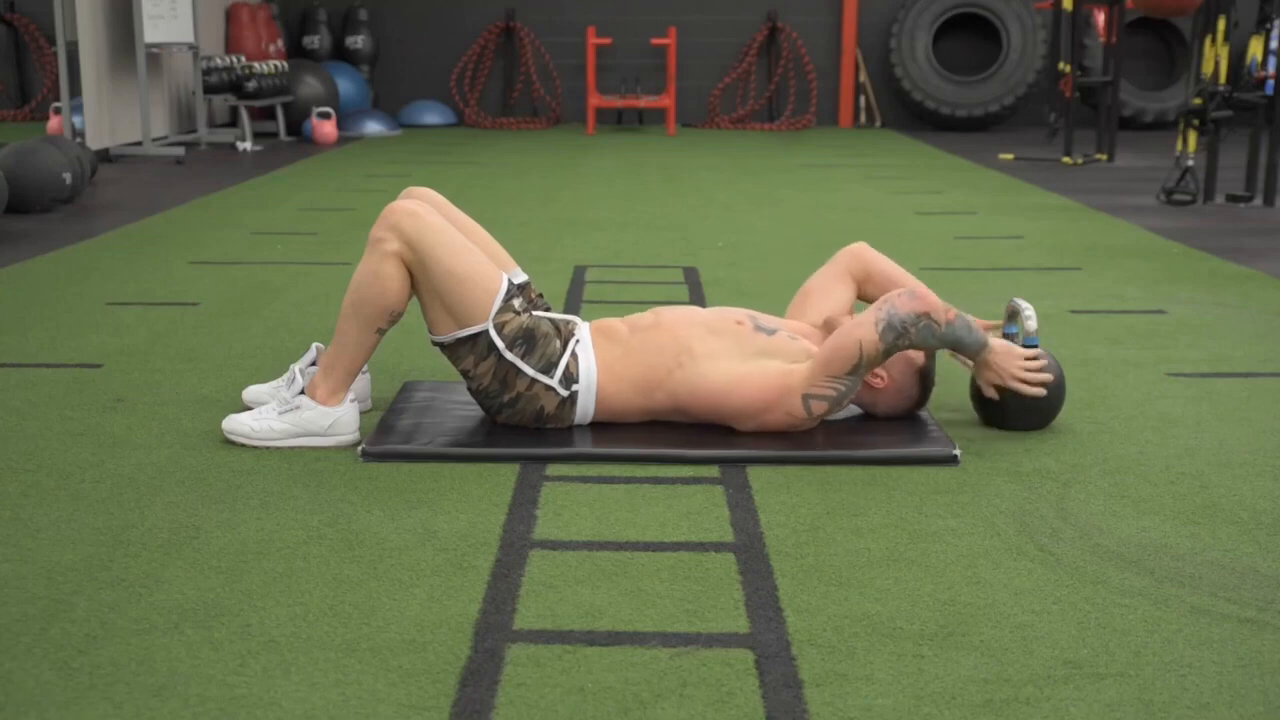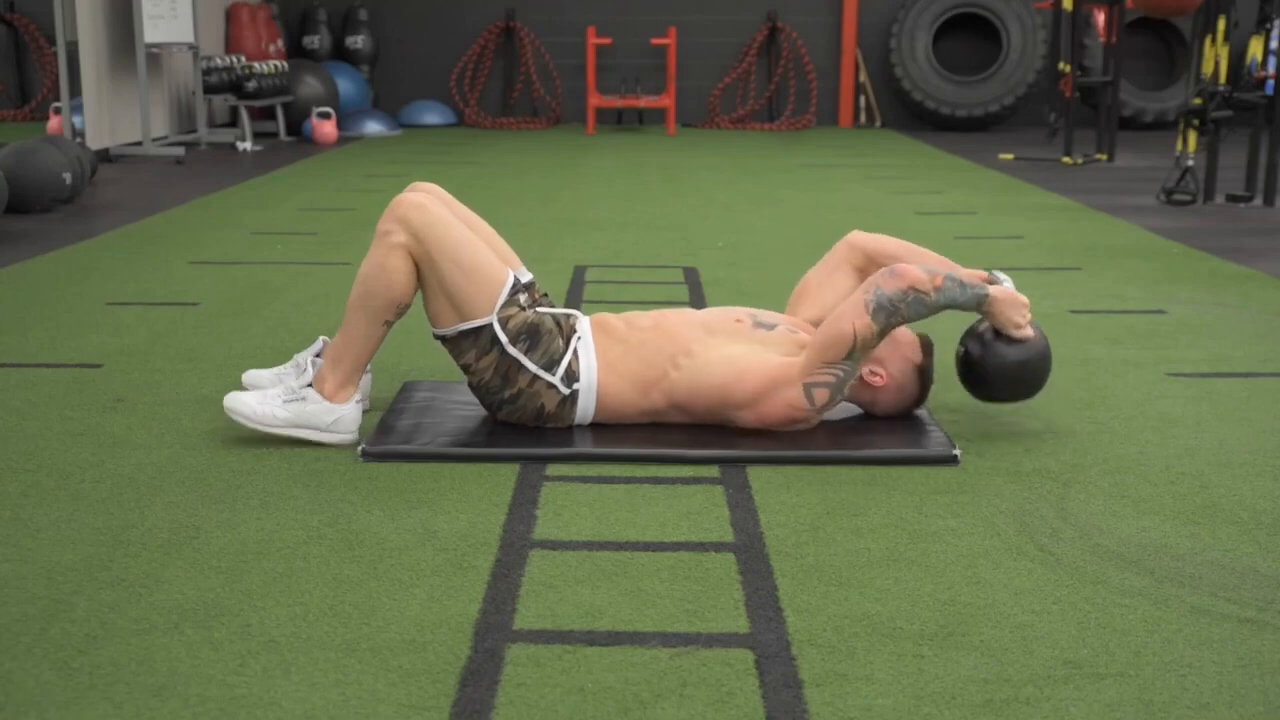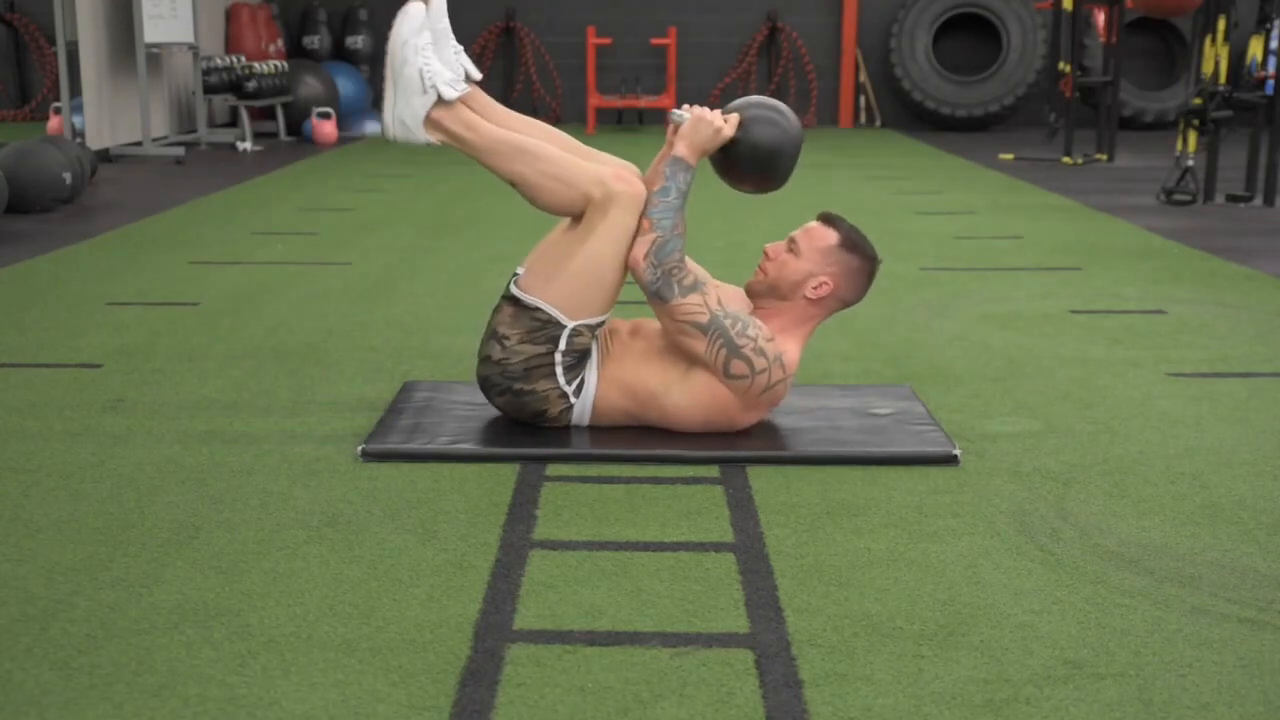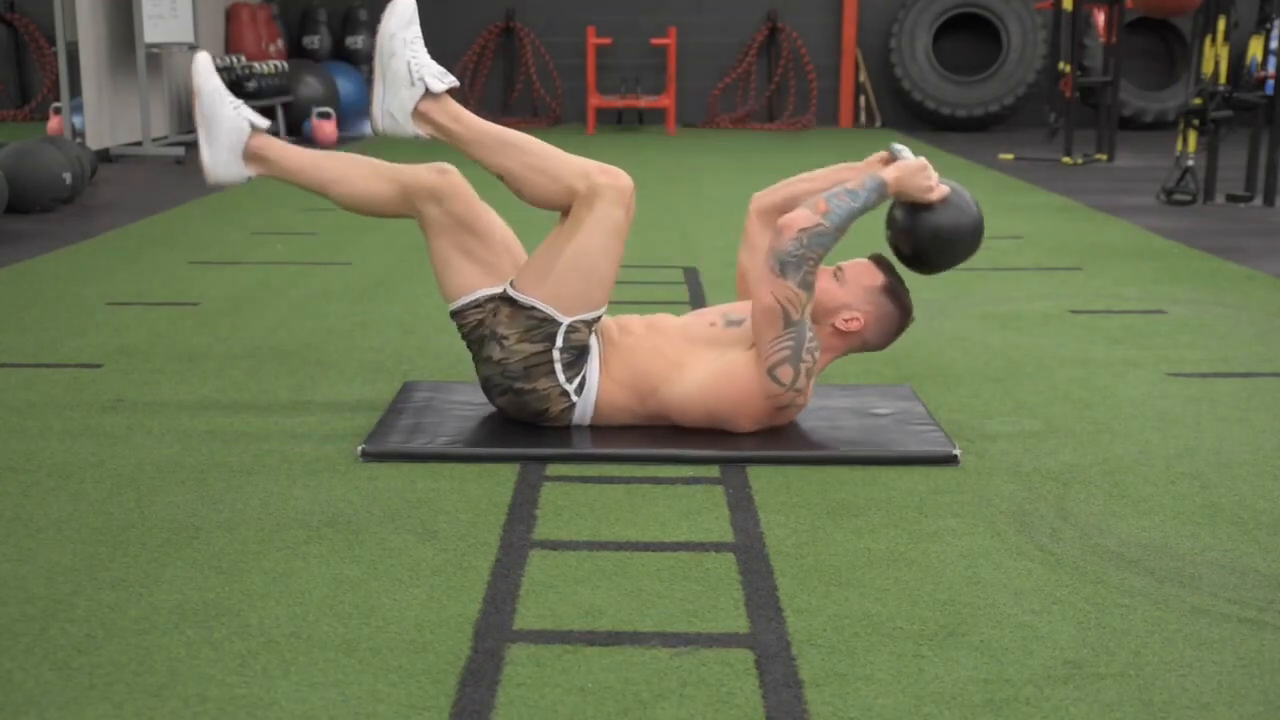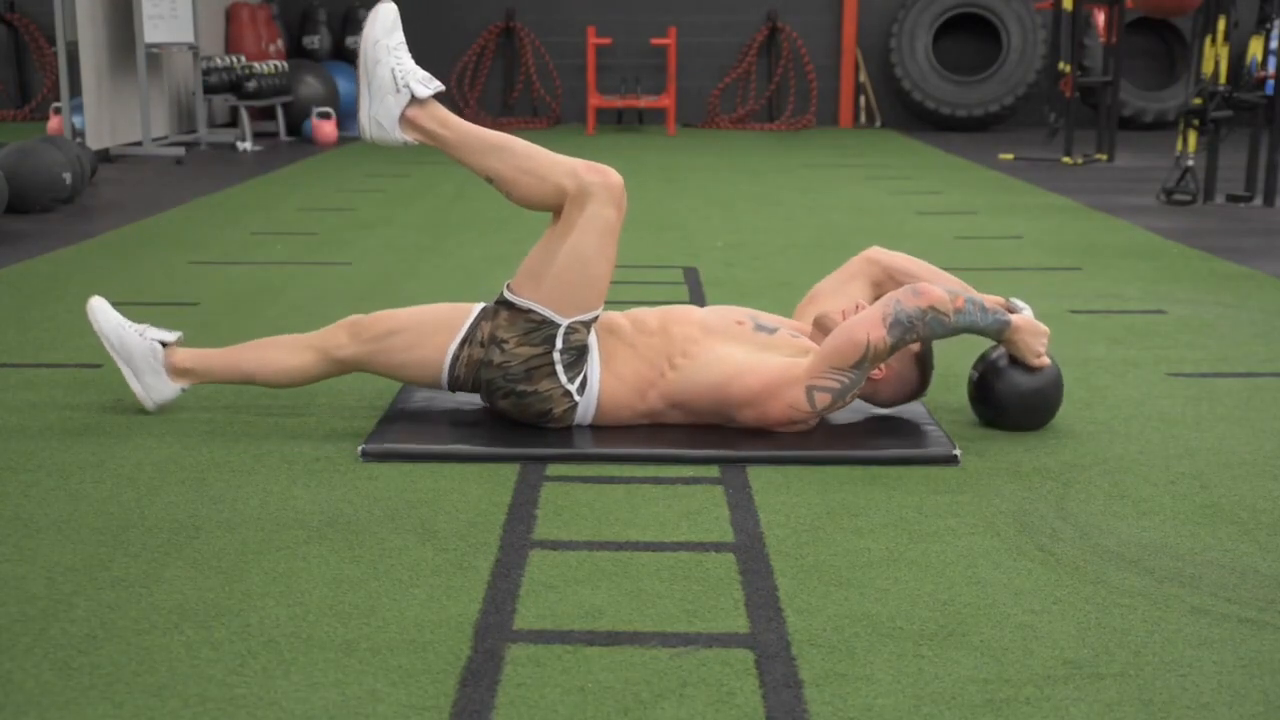
dt=1s
person 1, frame 1
left shoulder: (811, 397)
right shoulder: (810, 335)
left elbow: (913, 307)
right elbow: (858, 256)
left wrist: (982, 350)
right wrist: (970, 327)
left hip: (543, 383)
right hip: (561, 340)
left knee: (401, 225)
right knee: (416, 202)
left ankle: (324, 404)
right ankle: (334, 373)
person 1, frame 2
left shoulder: (806, 392)
right shoulder: (804, 339)
left elbow: (902, 280)
right elbow: (859, 247)
left wrist: (985, 297)
right wrist: (980, 282)
left hip: (545, 377)
right hip: (560, 337)
left knee: (408, 220)
right knee: (422, 199)
left ankle: (329, 396)
right ankle: (339, 364)
person 1, frame 3
left shoulder: (761, 364)
right shoulder: (746, 316)
left elbow: (648, 261)
right elbow: (644, 233)
left wrist: (685, 154)
right wrist: (677, 147)
left hip: (535, 374)
right hip: (546, 365)
left knee: (616, 191)
right knee: (620, 189)
left ankle: (435, 113)
right ankle: (452, 96)
person 1, frame 4
left shoulder: (785, 379)
right shoulder: (772, 340)
left elbow: (791, 234)
right elbow: (766, 210)
left wrist: (886, 181)
right wrist: (884, 171)
left hip: (537, 371)
right hip: (543, 356)
left knee: (608, 187)
right knee: (431, 184)
left ankle: (426, 103)
right ankle: (250, 148)
person 1, frame 5
left shoulder: (804, 393)
right shoulder: (801, 343)
left elbow: (913, 303)
right elbow: (879, 262)
left wrist: (1002, 323)
right wrist: (1003, 305)
left hip: (544, 373)
right hip: (543, 357)
left knee: (598, 185)
right knee: (352, 336)
left ankle: (414, 112)
right ankle: (172, 365)
